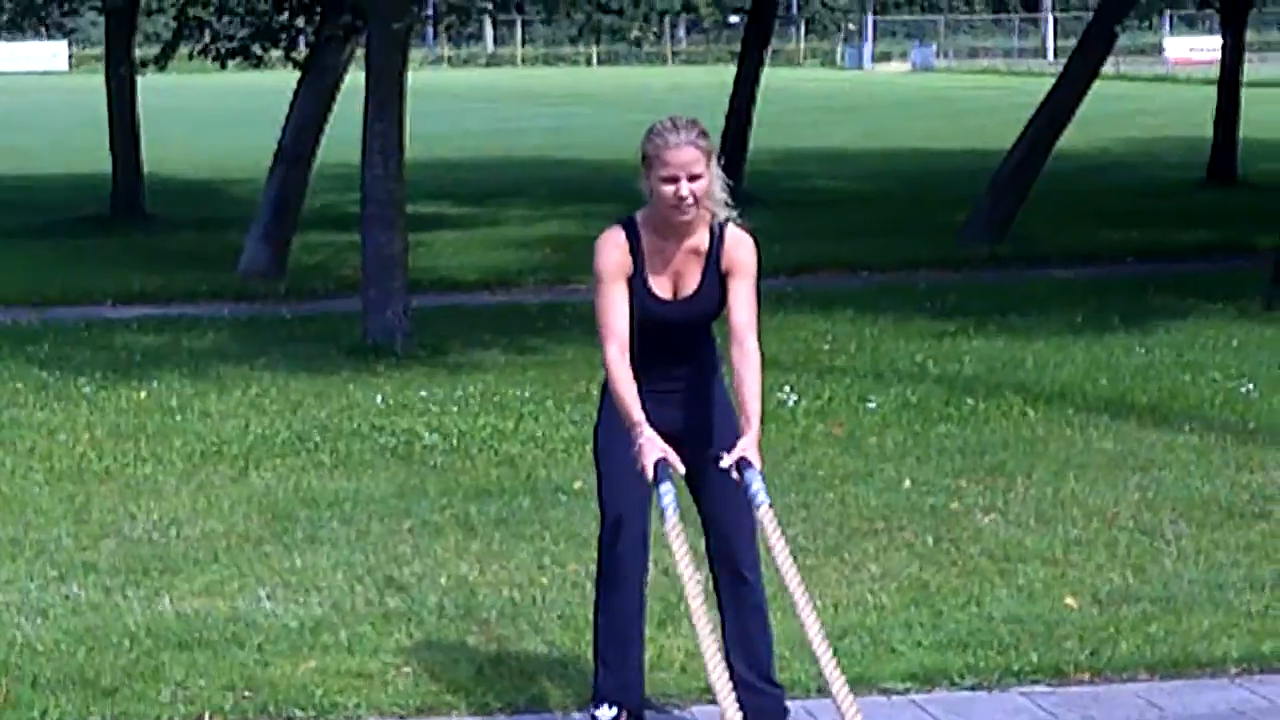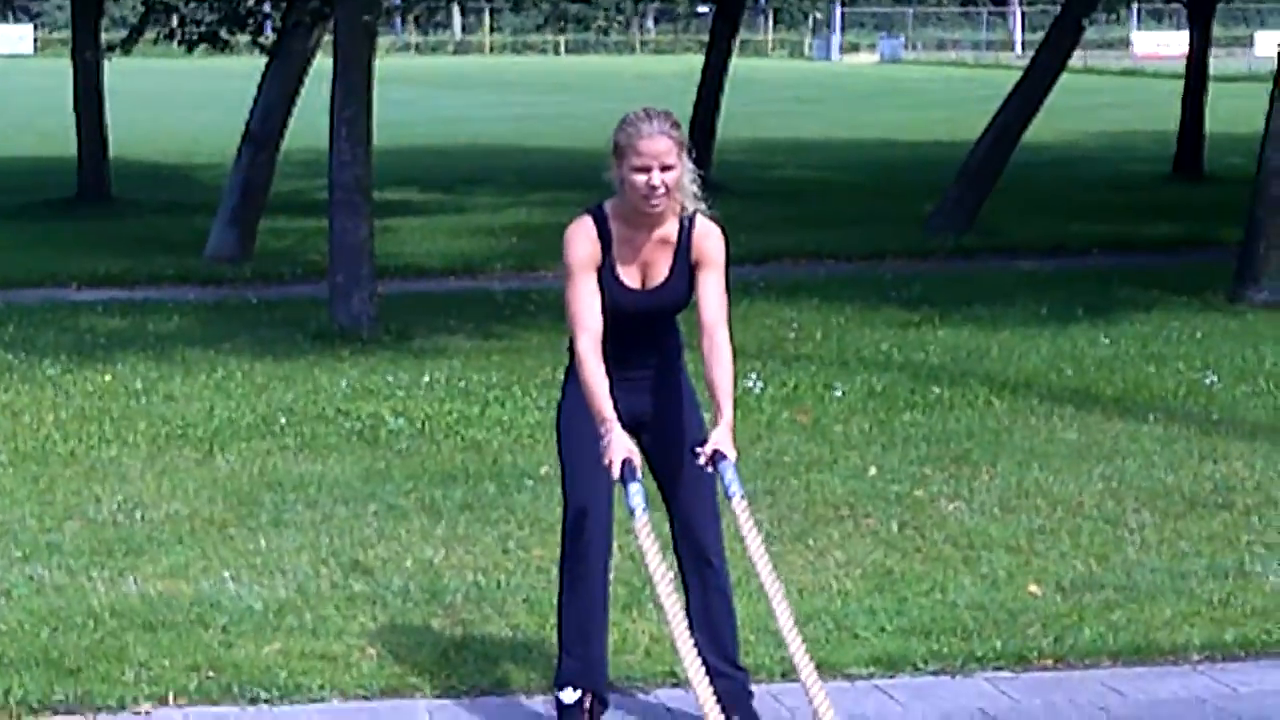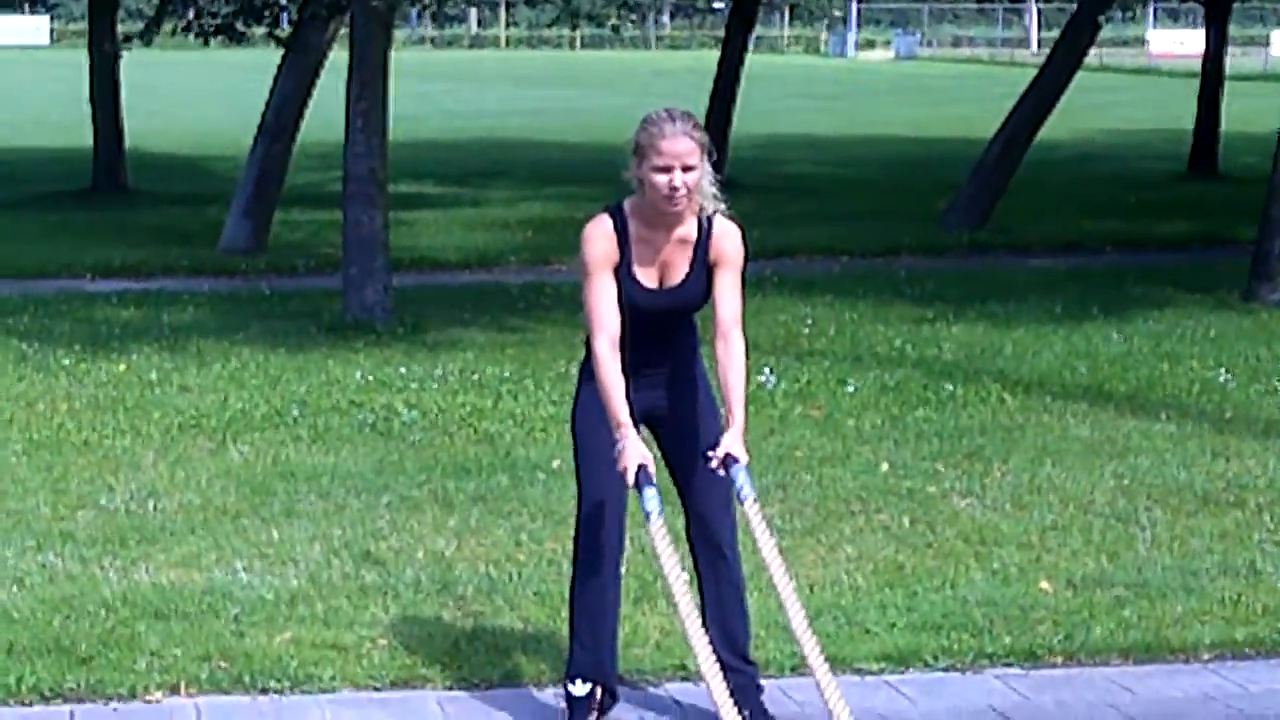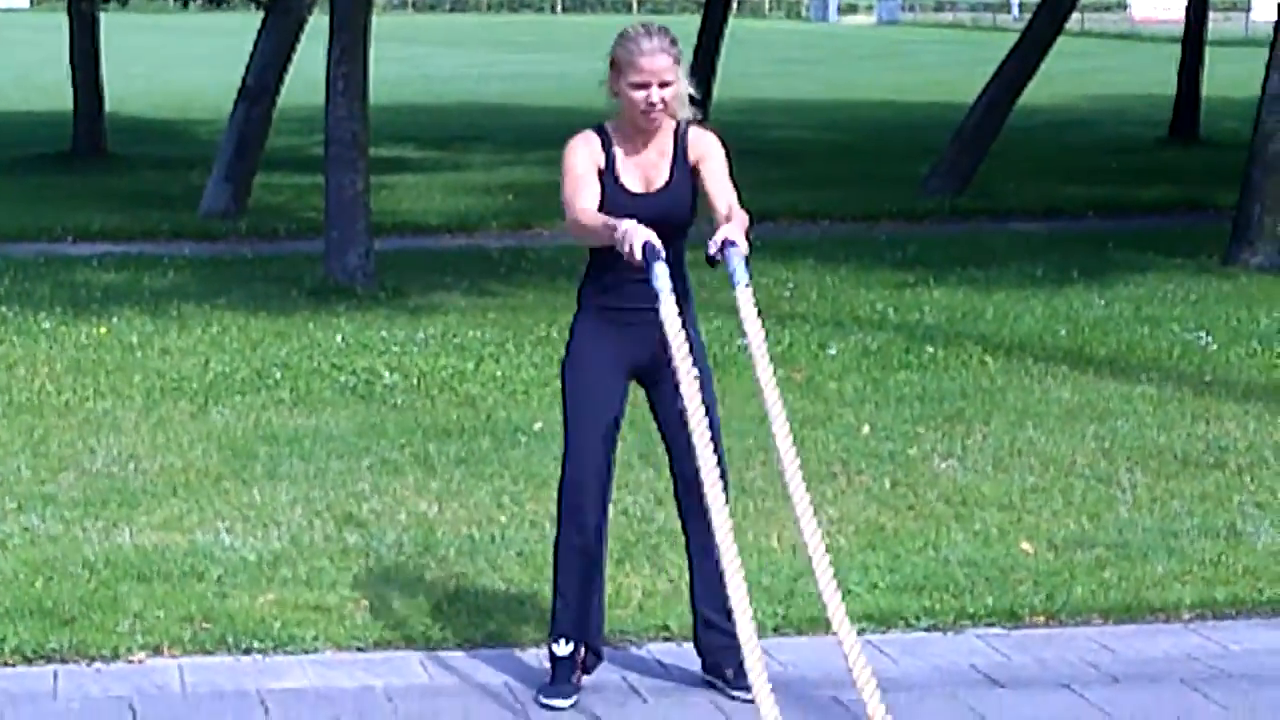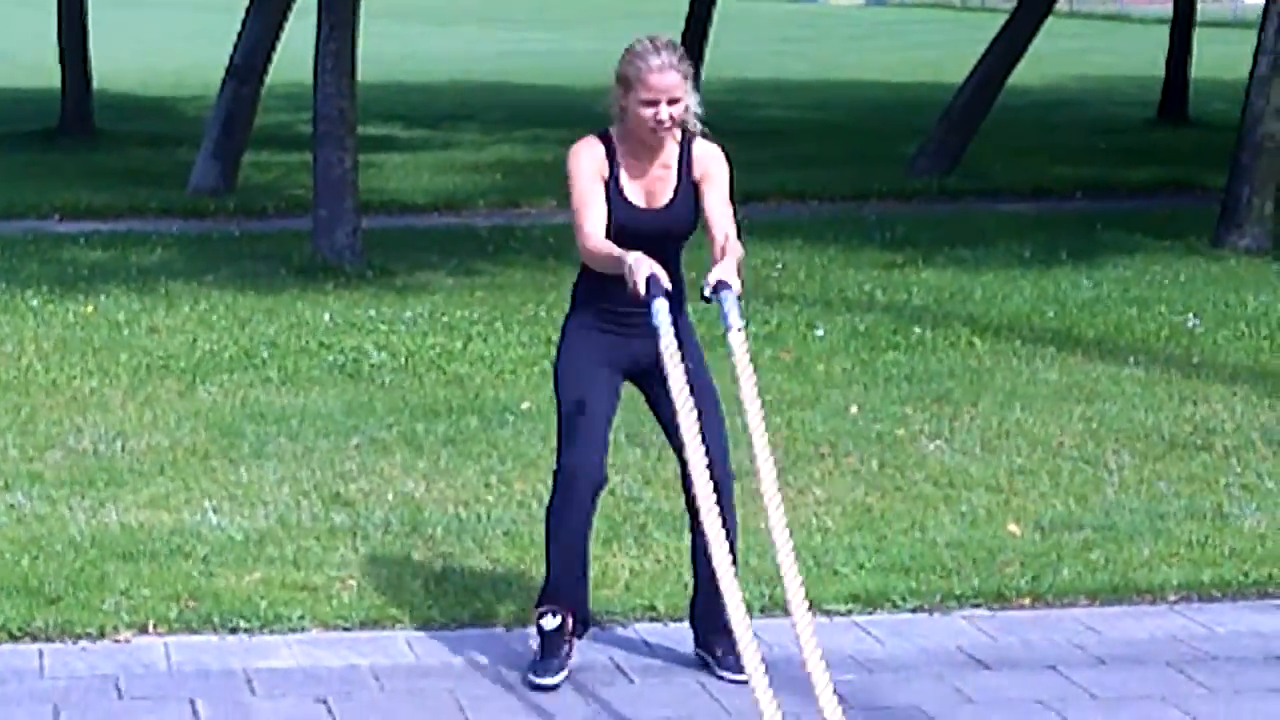
dt=0.5s
person 1, frame 1
left shoulder: (734, 245)
right shoulder: (616, 246)
left elbow: (744, 341)
right elbow: (615, 349)
left wrist: (751, 432)
right wrist: (641, 432)
left hip: (702, 398)
right hip: (632, 405)
left knee: (737, 551)
right knee: (622, 552)
person 1, frame 2
left shoulder: (702, 235)
right shoulder: (585, 235)
left elbow: (715, 331)
right elbow: (586, 341)
left wrist: (724, 421)
right wrist: (610, 429)
left hip: (665, 386)
right hip: (595, 394)
left knee: (702, 537)
right knee: (586, 539)
person 1, frame 3
left shoulder: (721, 235)
right shoulder: (604, 234)
left elbow: (729, 334)
right elbow: (603, 341)
left wrist: (735, 426)
right wrist: (624, 435)
left hip: (682, 381)
right hip: (610, 389)
left knee: (716, 529)
right knee: (599, 529)
person 1, frame 4
left shoulder: (699, 144)
right shoulder: (588, 148)
left elbow: (726, 204)
right elbow: (581, 217)
left wrist: (732, 227)
right wrist: (620, 229)
left hip: (673, 333)
right hip: (600, 335)
left knee: (702, 485)
right knee: (583, 489)
left ankle: (721, 652)
right ankle: (571, 651)
person 1, frame 5
left shoulder: (706, 157)
right shoulder: (589, 155)
left elbow: (725, 234)
right elbow: (589, 244)
left wrist: (727, 263)
right wrist: (629, 260)
left hip: (668, 329)
right hip: (595, 333)
left knee: (713, 469)
right knee: (580, 469)
left ankle: (716, 631)
right ankle: (558, 627)
